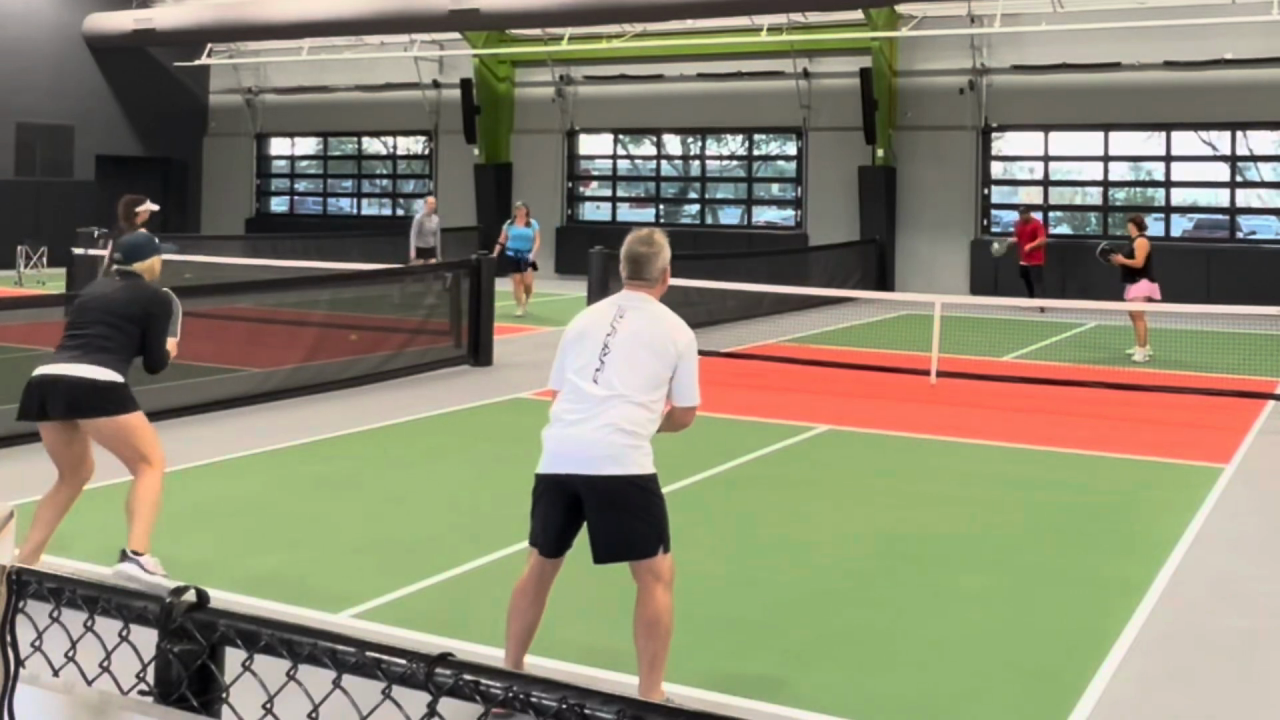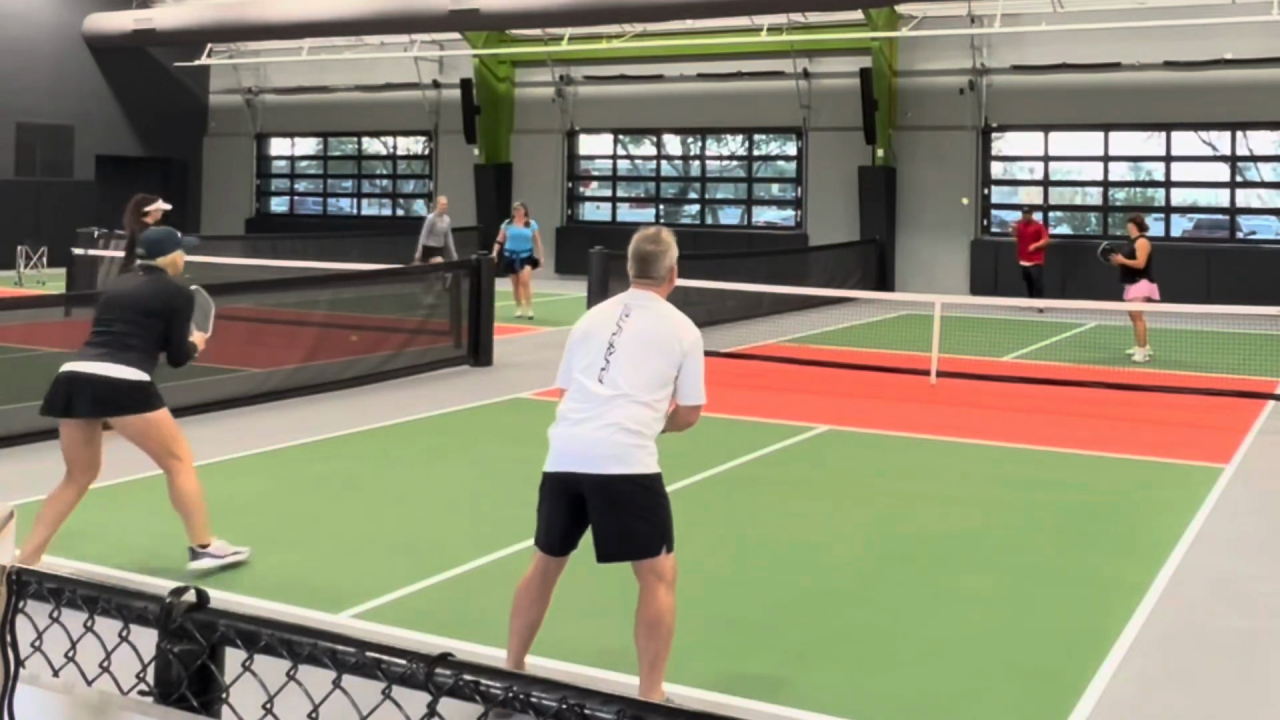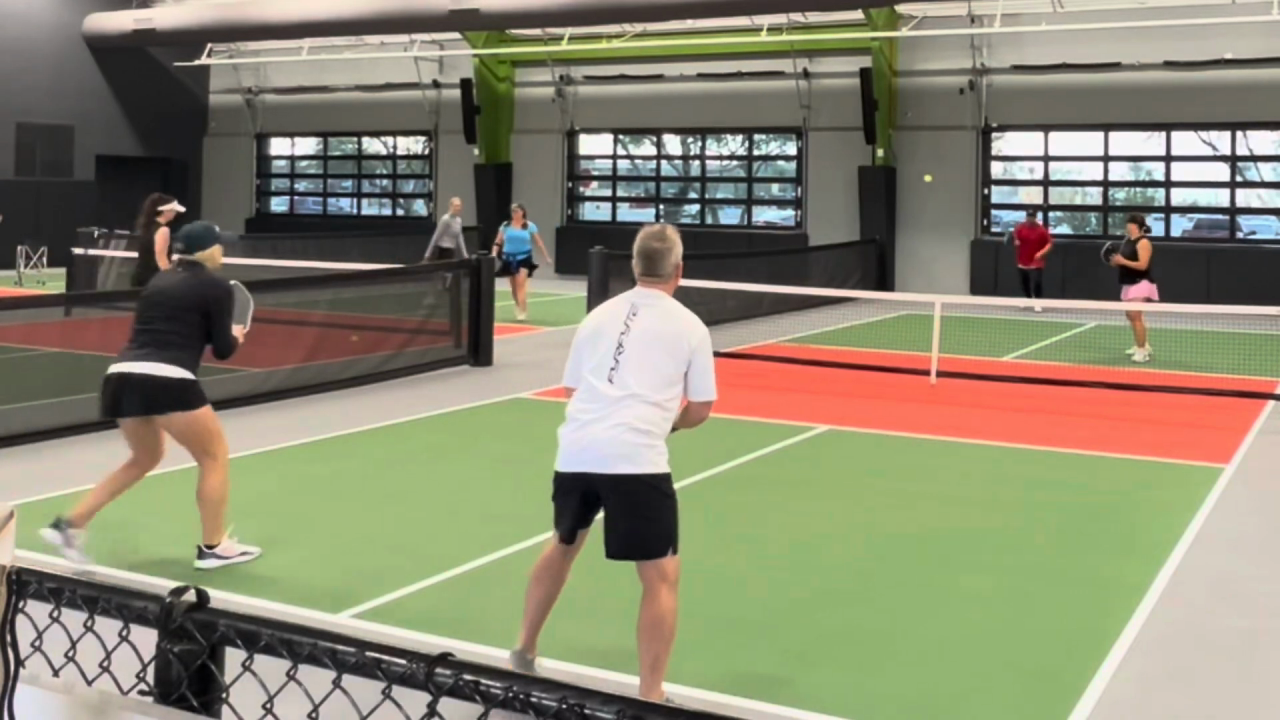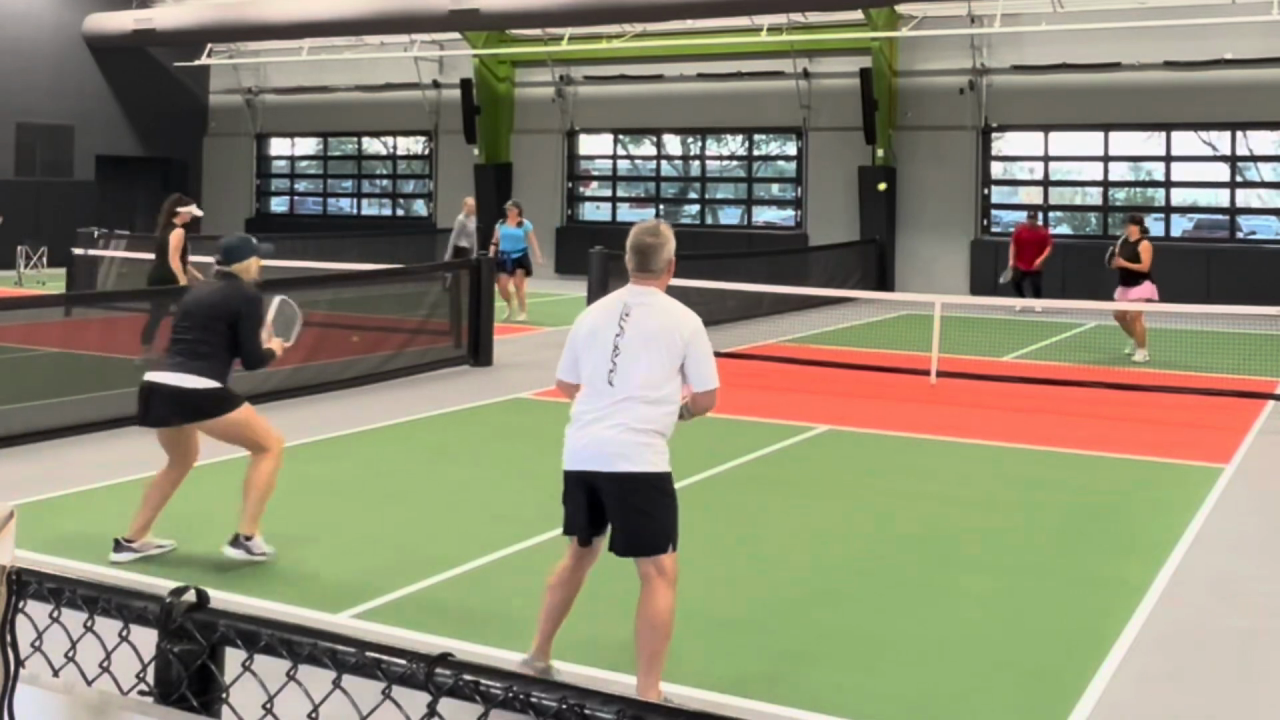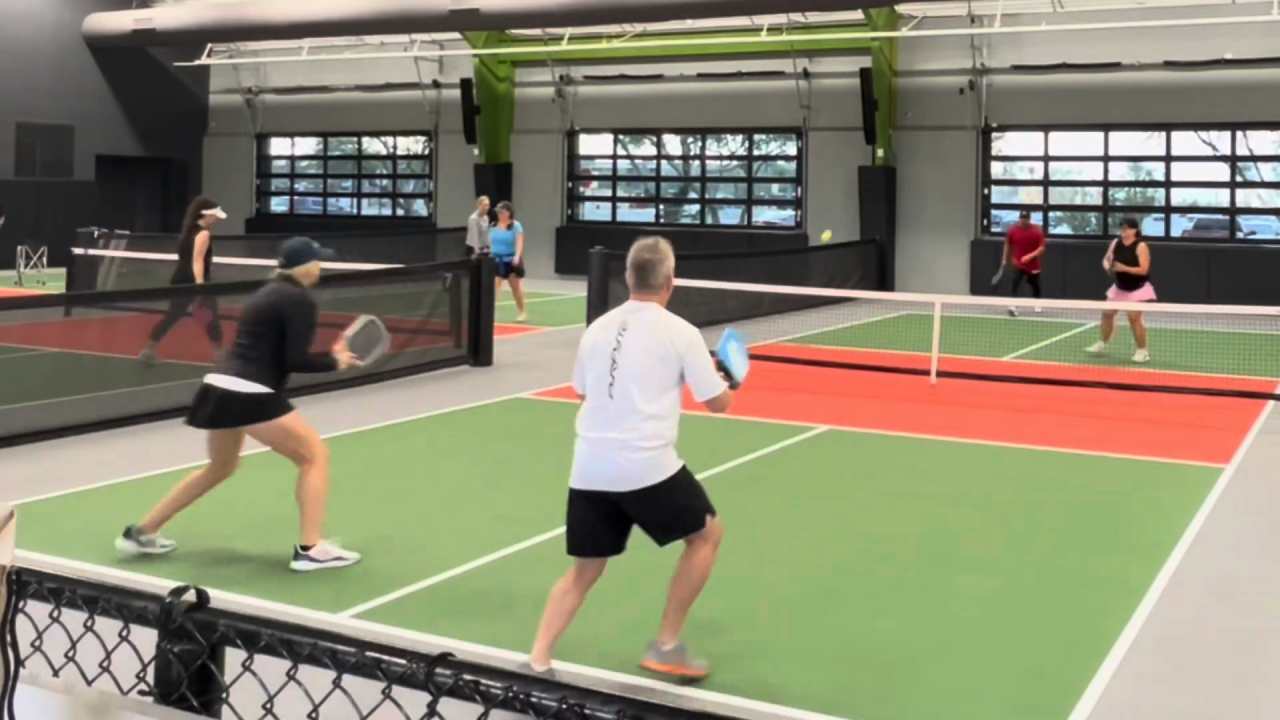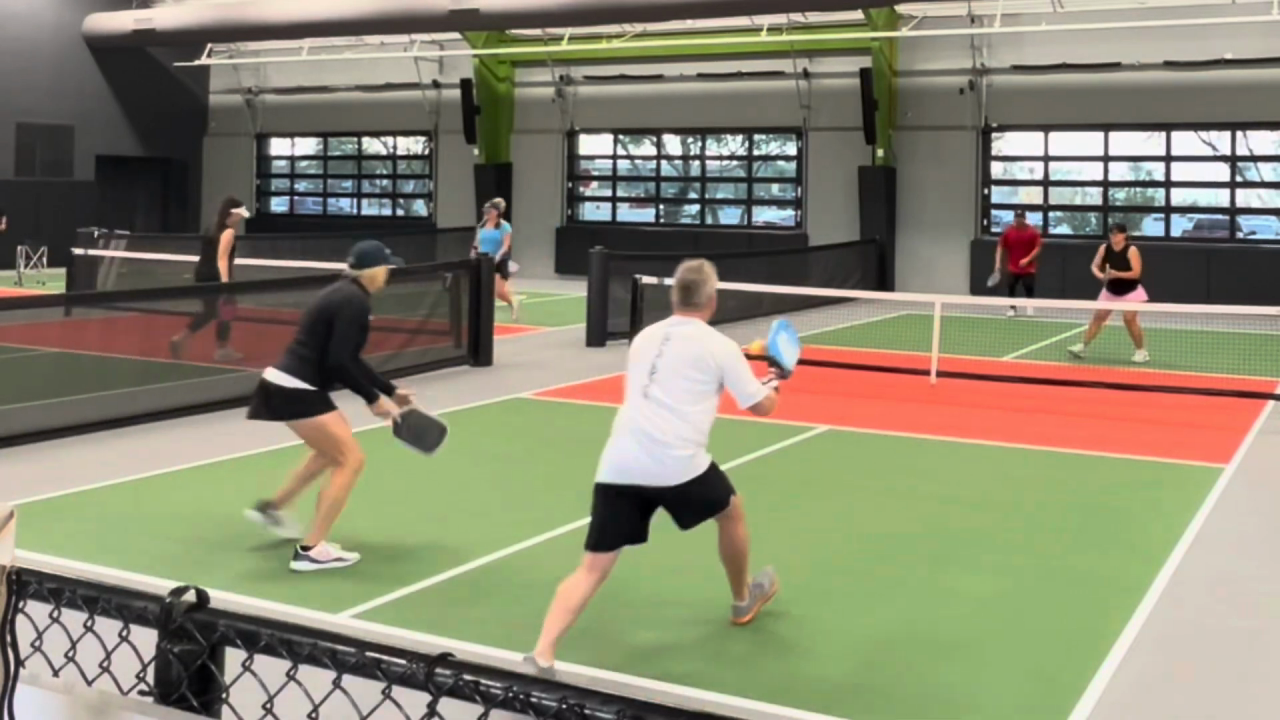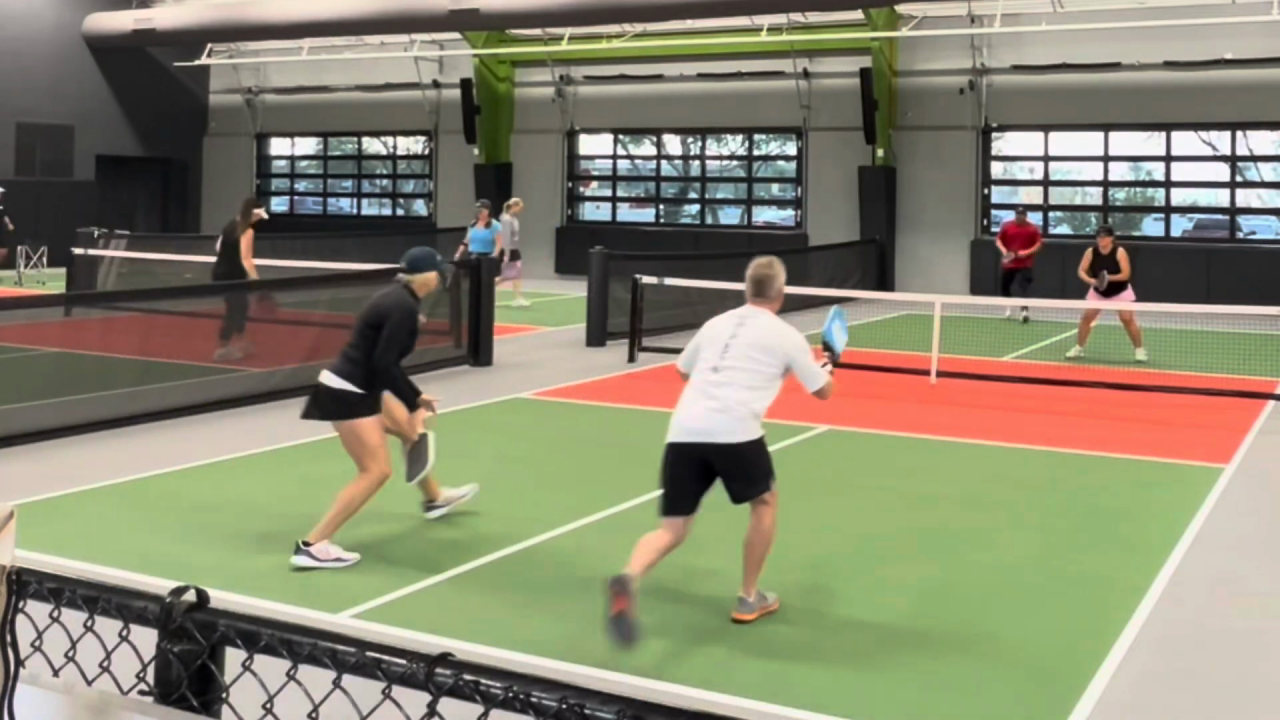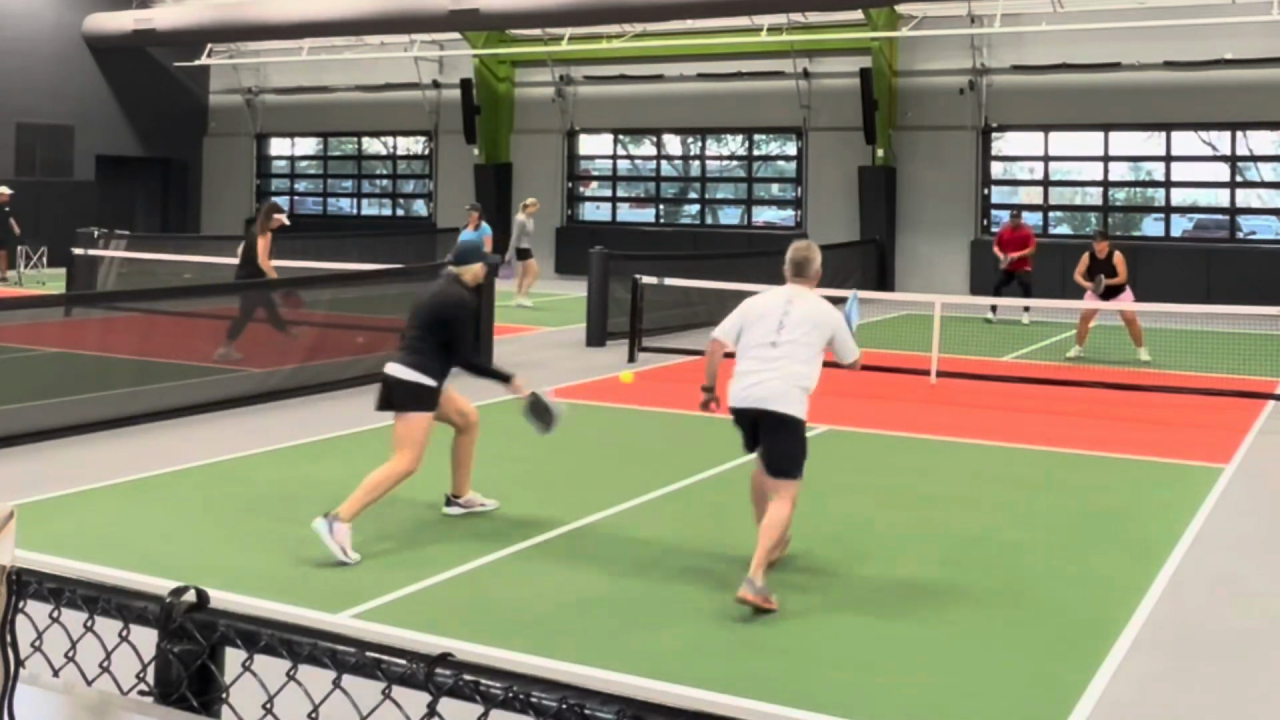
dt=0.2s
person 1, frame 1
left shoulder: (585, 319)
right shoulder: (676, 330)
right elbow: (683, 416)
left hip: (558, 457)
right hip: (620, 462)
left knee: (541, 565)
right knee: (655, 575)
right ankle: (650, 699)
person 1, frame 2
left shoulder: (592, 317)
right shoulder: (682, 329)
right elbow: (688, 415)
left hip: (565, 456)
right hip: (625, 461)
left knee: (546, 564)
right knee: (658, 575)
left ankle: (510, 676)
right ankle: (649, 700)
person 1, frame 3
left shoulder: (598, 316)
right shoulder: (690, 326)
right elbow: (700, 410)
left hip: (575, 454)
right hip: (636, 460)
left knee: (563, 545)
right knee: (661, 577)
left ankle: (521, 656)
right ankle: (649, 701)
person 1, frame 4
left shoulder: (592, 314)
right shoulder: (683, 320)
left elbow: (566, 385)
right elbow: (705, 400)
right wrist: (676, 409)
left hip: (581, 454)
right hip: (637, 459)
left knee: (580, 554)
right knee: (659, 574)
left ankle: (536, 662)
right ankle: (647, 700)
person 1, frame 5
left shoulder: (597, 330)
right shoulder: (680, 333)
right elbow: (718, 402)
right wrist: (729, 382)
left hip: (589, 470)
right hip: (647, 467)
left knee: (582, 572)
right knee: (706, 535)
left ankle: (536, 664)
right ankle: (666, 647)
person 1, frame 6
left shoulder: (644, 338)
right shoulder: (719, 346)
right elbow: (762, 406)
right wrist: (774, 383)
left hip: (619, 466)
right hip: (678, 464)
left knee: (593, 567)
right knee: (731, 510)
left ankle: (541, 658)
right ankle: (742, 601)
person 1, frame 7
left shoulder: (714, 325)
right shoulder: (786, 336)
left elbow: (684, 372)
right elbow: (822, 391)
right wrist: (826, 367)
left hip: (683, 431)
right hip: (736, 432)
left knee: (670, 531)
right knee: (763, 504)
left ankle: (629, 581)
right ankle: (749, 599)
person 1, frame 8
left shoulder: (754, 303)
right shoulder: (828, 312)
left elbow: (715, 344)
right elbow: (853, 362)
left wrist: (709, 388)
right wrist: (844, 341)
left hip: (743, 398)
right hip: (783, 403)
left knee: (767, 457)
right knee: (783, 495)
left ankle: (771, 542)
right ankle: (754, 583)
person 2, frame 1
left shoulder: (95, 288)
right shoulder: (155, 298)
right elbow: (154, 364)
left wrist: (153, 346)
right wrist: (167, 350)
left hip: (45, 381)
right hip: (95, 386)
left knee: (74, 475)
right knee: (151, 465)
left ankle: (23, 567)
right ankle: (136, 556)
person 2, frame 2
left shoulder: (118, 284)
right shoulder: (177, 293)
right elbow: (176, 357)
left wrist: (180, 339)
right wrist: (194, 344)
left hip: (73, 377)
right hip: (122, 384)
left knee: (79, 476)
right knee: (178, 461)
left ankle: (25, 565)
right ankle: (204, 547)
person 2, frame 3
left shoulder: (159, 280)
right shoulder: (215, 287)
right elbow: (222, 350)
left wrist: (220, 335)
right wrist: (234, 337)
left hip: (122, 376)
right hip: (167, 382)
left knee: (146, 458)
right knee: (215, 456)
left ankle: (71, 524)
right ankle: (214, 547)
person 2, frame 4
left shoulder: (197, 291)
right shoulder: (247, 297)
right elbow: (250, 360)
left wrist: (258, 345)
right wrist: (271, 350)
left hip: (157, 385)
right hip: (198, 391)
left knee: (181, 461)
right knee: (270, 446)
left ankle: (131, 541)
right ankle: (246, 537)
person 2, frame 5
left shoulder: (268, 293)
right shoulder: (300, 301)
right elbow: (294, 362)
left wrist: (329, 356)
right wrist: (333, 361)
left hip: (219, 389)
right hip: (250, 395)
left knee: (220, 468)
right knee: (315, 456)
left ankle: (141, 533)
right ankle: (310, 549)
person 2, frame 6
left shoulder: (344, 294)
right shoulder: (354, 303)
left elbow: (349, 359)
right elbow: (338, 361)
left wrist: (390, 390)
right wrist: (374, 398)
left hip: (289, 385)
right hip: (297, 390)
left knee: (335, 449)
right knee: (349, 461)
left ankle: (272, 506)
right ankle: (311, 550)
person 2, frame 7
left shoulder: (396, 297)
right shoulder: (404, 308)
right elbow: (384, 365)
left wrist: (417, 396)
right wrist: (415, 406)
left hip: (356, 387)
right hip: (348, 393)
left knee: (414, 430)
right knee: (376, 470)
left ankle: (435, 498)
right ankle: (311, 546)
person 2, frame 8
left shoulder: (443, 289)
right shoulder: (463, 301)
right elbow: (466, 358)
right wrist: (508, 380)
left hip: (411, 377)
right hip: (413, 384)
left knee: (468, 419)
right knee: (405, 463)
left ankle: (460, 497)
right ankle: (336, 522)
